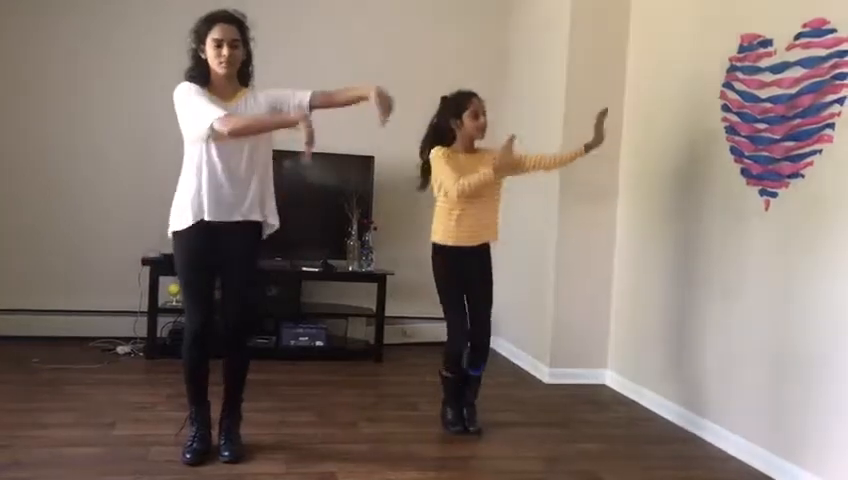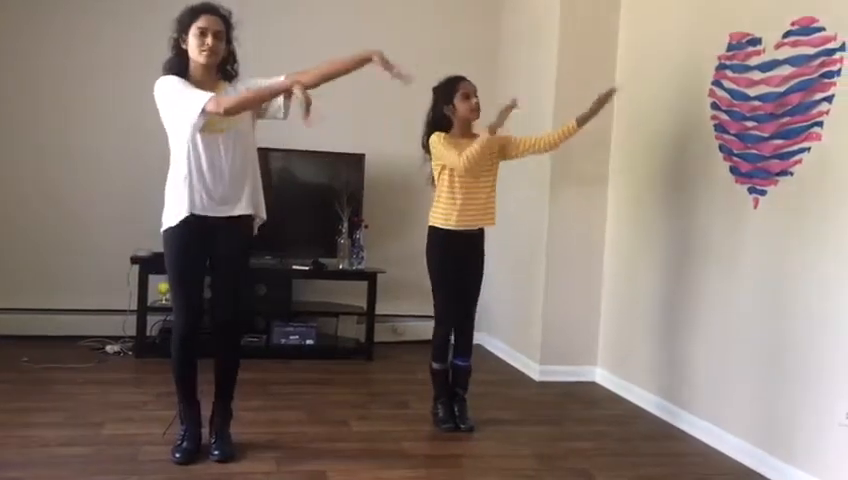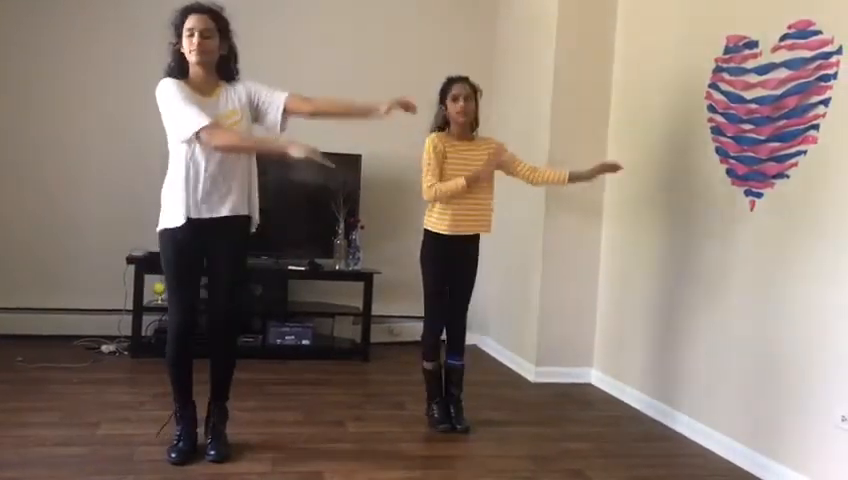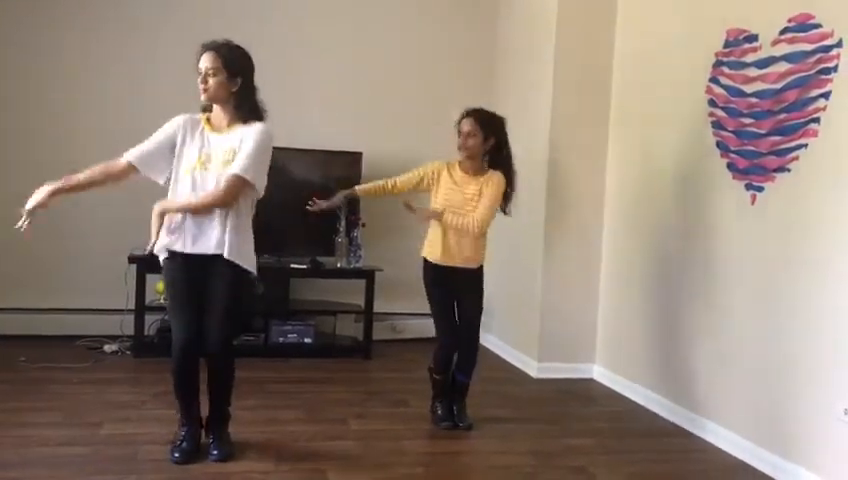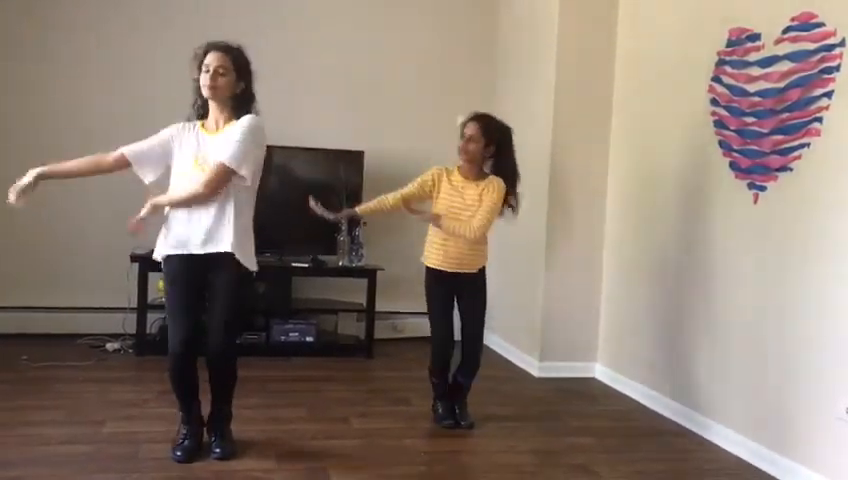
dt=1s
person 1, frame 1
left shoulder: (265, 99)
right shoulder: (188, 93)
left elbow: (326, 98)
right elbow: (228, 126)
left wrist: (369, 91)
right wrist: (296, 120)
left hip: (243, 223)
right hip: (196, 221)
left knee: (238, 325)
right knee: (198, 324)
left ankle: (230, 424)
right ankle: (198, 425)
person 1, frame 2
left shoulder: (243, 88)
right shoulder: (169, 86)
left elbow: (308, 78)
right elbow: (220, 107)
left wrist: (368, 57)
right wrist: (287, 84)
left hip: (234, 217)
right hip: (186, 217)
left knee: (228, 321)
right knee: (187, 321)
left ankle: (221, 423)
right ankle: (189, 424)
person 1, frame 3
left shoulder: (244, 92)
right shoulder: (170, 90)
left elbow: (306, 105)
right elbow: (215, 138)
left wrist: (376, 108)
right wrist: (287, 148)
left hip: (229, 220)
right hip: (182, 220)
left knee: (224, 322)
right knee: (181, 324)
left ankle: (216, 423)
right ankle: (184, 425)
person 1, frame 4
left shoulder: (256, 134)
right shoulder: (183, 127)
left elbow: (224, 197)
right elbow: (120, 167)
left wrist: (164, 207)
right wrist: (55, 187)
left hip: (228, 256)
right hip: (182, 251)
left knee: (217, 344)
right knee: (185, 343)
left ankle: (218, 427)
right ankle: (189, 427)
person 1, frame 5
left shoulder: (249, 127)
right shoulder: (180, 134)
left elbow: (209, 187)
right elbow: (110, 160)
left wrist: (155, 203)
right wrist: (41, 172)
left hip: (229, 254)
right hip: (181, 252)
left knee: (220, 346)
right knee: (181, 346)
left ankle: (219, 425)
right ankle: (190, 425)
person 2, frame 1
left shoulder: (495, 159)
right shoulder: (440, 155)
left elbow: (542, 161)
right elbow: (458, 190)
left wrist: (589, 145)
right wrist: (496, 168)
left hip: (479, 254)
right hip: (448, 253)
left knee: (481, 334)
right knee: (460, 333)
left ankle: (468, 403)
right ankle: (450, 403)
person 2, frame 2
left shoulder: (494, 143)
right shoulder: (439, 141)
left elbow: (541, 143)
right elbow: (464, 163)
left wrist: (586, 116)
right wrist: (494, 125)
left hip: (473, 239)
right hip: (444, 237)
left knee: (465, 321)
right knee: (445, 320)
left ankle: (459, 399)
right ankle: (441, 401)
person 2, frame 3
left shoulder: (490, 147)
right shoulder: (436, 142)
left elbow: (533, 174)
right elbow: (430, 191)
left wrist: (586, 174)
right wrist: (472, 179)
left hip: (468, 243)
right hip: (437, 241)
left knee: (457, 323)
right knee: (434, 321)
left ankle: (454, 401)
right ankle: (434, 402)
person 2, frame 4
left shoulder: (495, 180)
right shoulder: (438, 170)
left elbow: (478, 225)
right elbow: (391, 186)
left wrist: (434, 214)
right wrist: (343, 195)
left hip: (471, 272)
right hip: (436, 267)
left knee: (469, 342)
right knee: (447, 340)
left ankle: (458, 401)
right ankle: (439, 400)
person 2, frame 5
left shoulder: (496, 186)
right shoulder: (438, 176)
left elbow: (475, 230)
right elbow: (394, 199)
left wrist: (431, 217)
right wrist: (345, 214)
left hip: (472, 275)
right hip: (438, 272)
left knee: (473, 348)
right knee: (442, 344)
left ankle: (458, 400)
right ankle: (441, 400)
